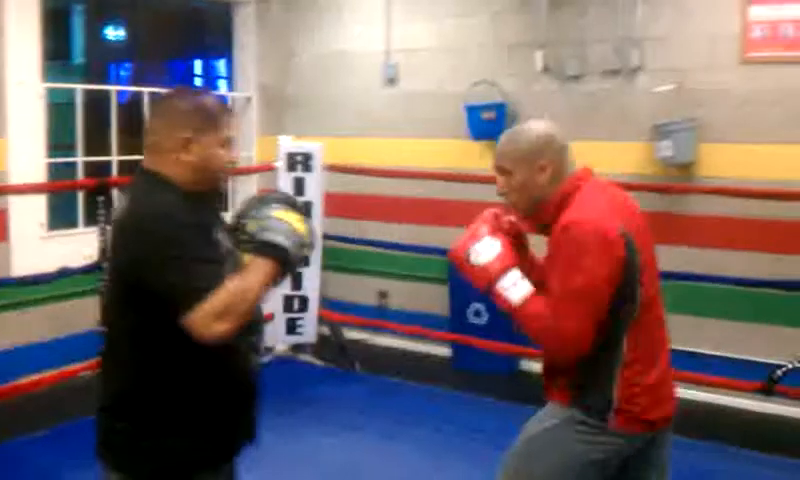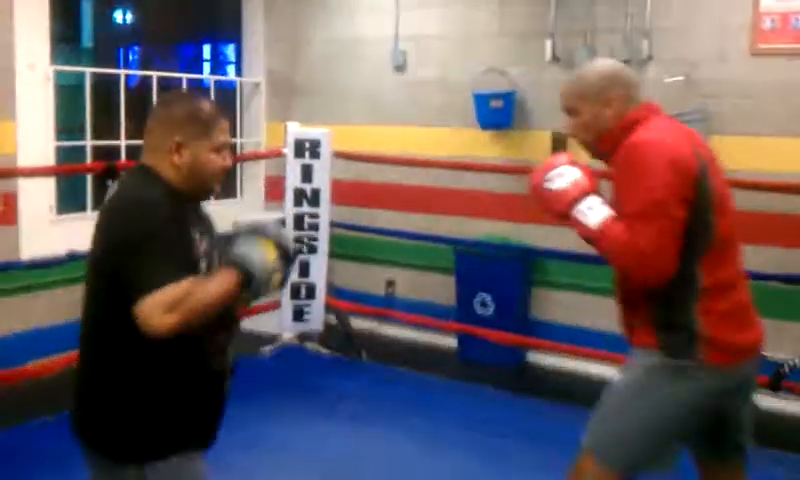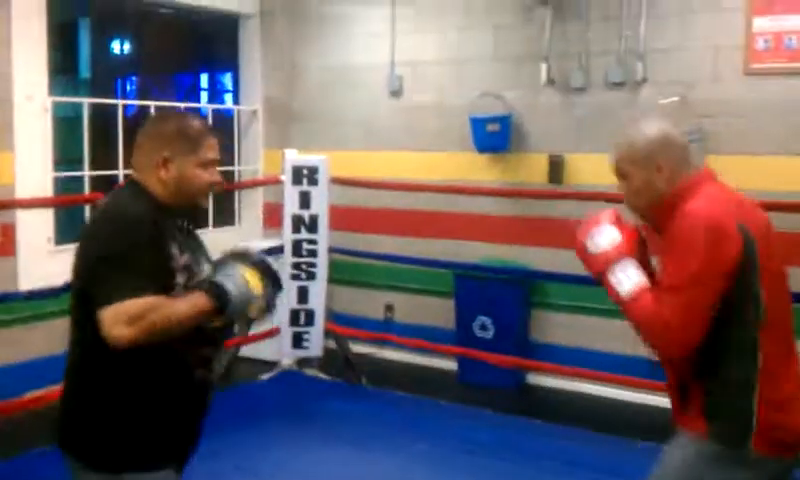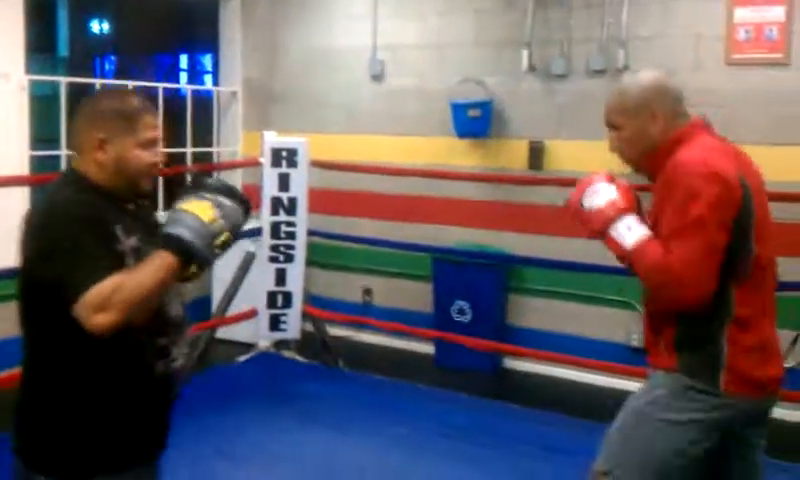
dt=0.2s
person 1, frame 1
left shoulder: (582, 227)
right shoulder: (604, 202)
left elbow: (564, 337)
left wrist: (500, 273)
right wrist: (516, 255)
left hip: (600, 412)
person 1, frame 2
left shoulder: (648, 152)
right shoulder: (673, 141)
left elbow: (647, 262)
left wrist: (581, 203)
right wrist: (589, 204)
left hip: (683, 354)
right hip: (727, 346)
person 1, frame 3
left shoulder: (699, 221)
right shoulder: (727, 208)
left elbow: (672, 335)
left wrist: (618, 267)
right wrist: (633, 265)
left hip: (729, 434)
person 1, frame 4
left shoulder: (694, 169)
right shoulder: (720, 158)
left elbow: (684, 285)
left wrist: (617, 222)
right wrist: (626, 221)
left hip: (701, 378)
right hip: (745, 375)
person 2, frame 1
left shoulder: (174, 202)
right shoulder: (159, 217)
right elbow: (215, 320)
left wrist: (247, 242)
right wrist: (273, 252)
right hip: (161, 447)
person 2, frame 2
left shoulder: (168, 201)
right shoulder: (143, 210)
right elbow: (162, 313)
left wrist: (233, 266)
right wrist: (241, 272)
right hip: (139, 433)
person 2, frame 3
left shoulder: (166, 219)
right shoulder: (124, 224)
right elbow: (125, 324)
left wrist: (226, 285)
right wrist: (218, 297)
right hip: (120, 447)
person 2, frame 4
left shoulder: (127, 203)
right shoulder: (67, 215)
left elbow: (146, 278)
right elbow: (102, 311)
left wrist: (196, 239)
right wrist: (182, 245)
right hip: (77, 449)
